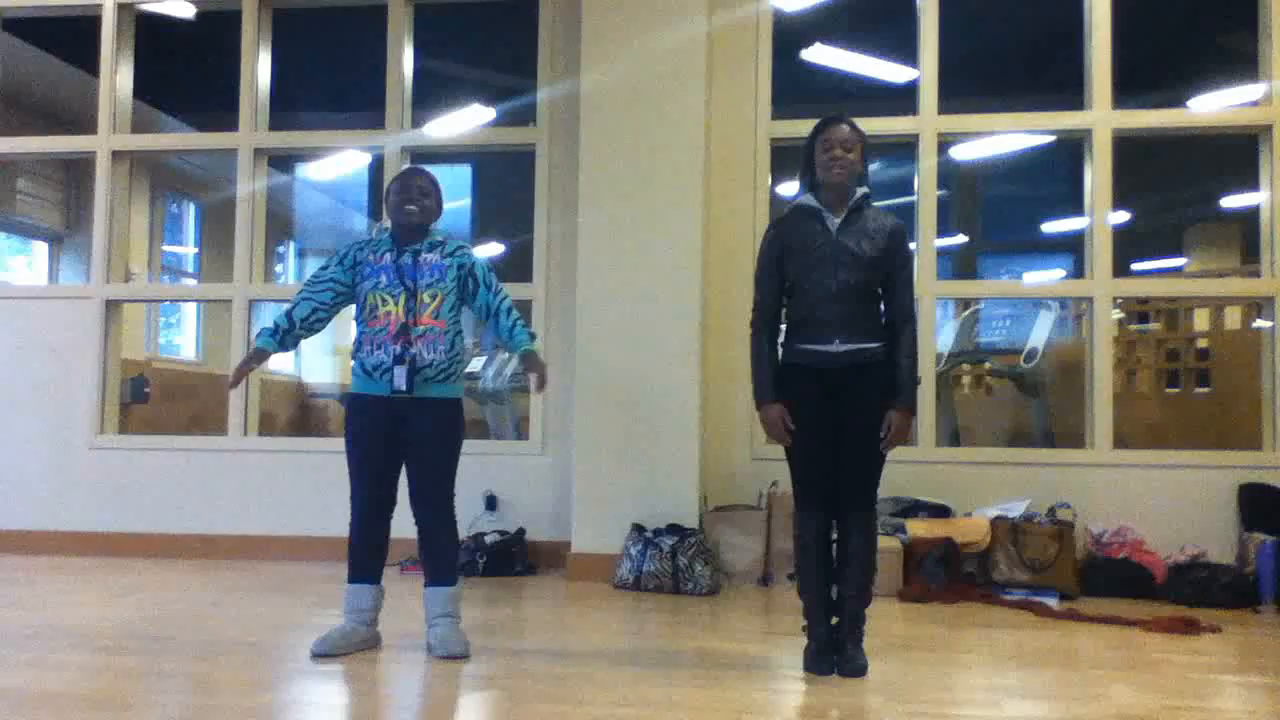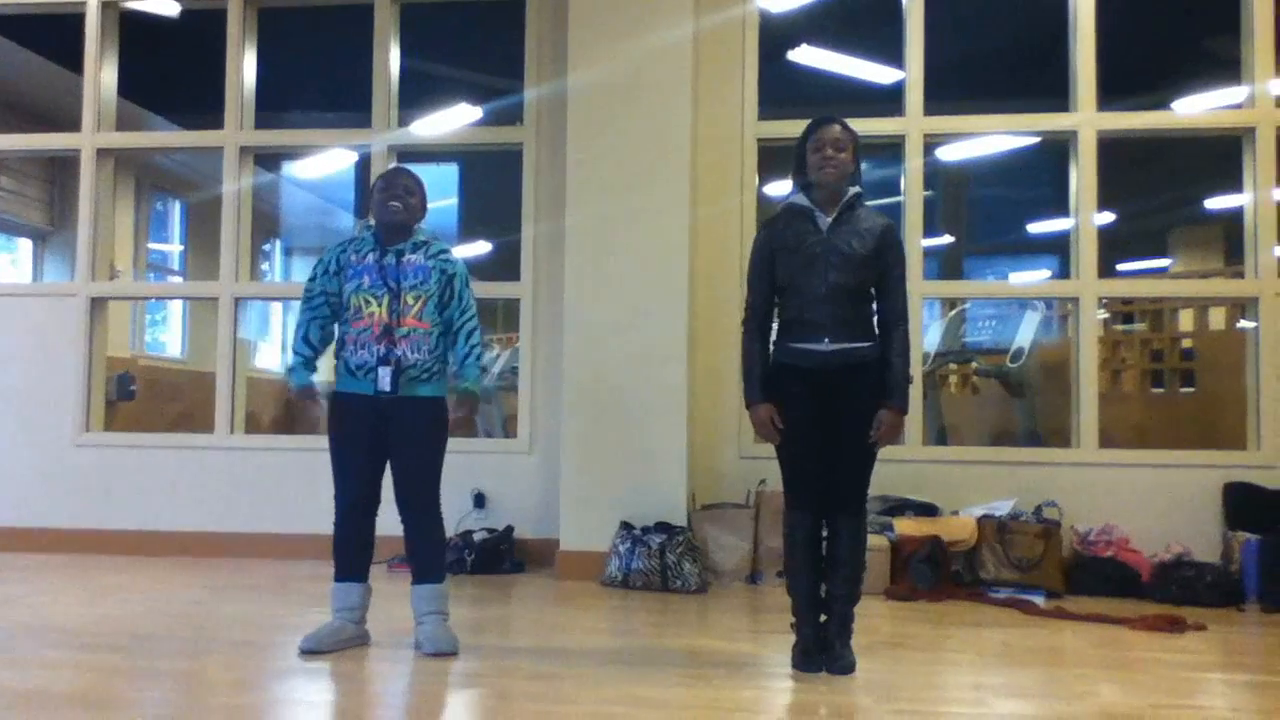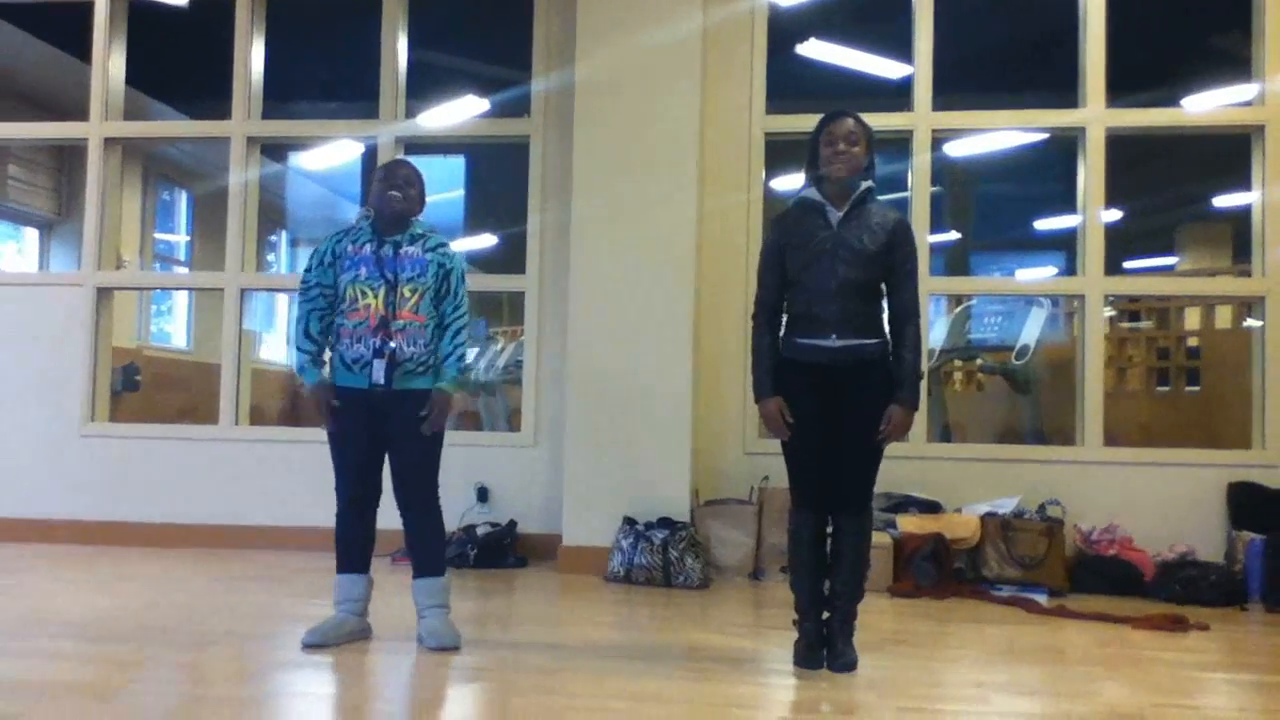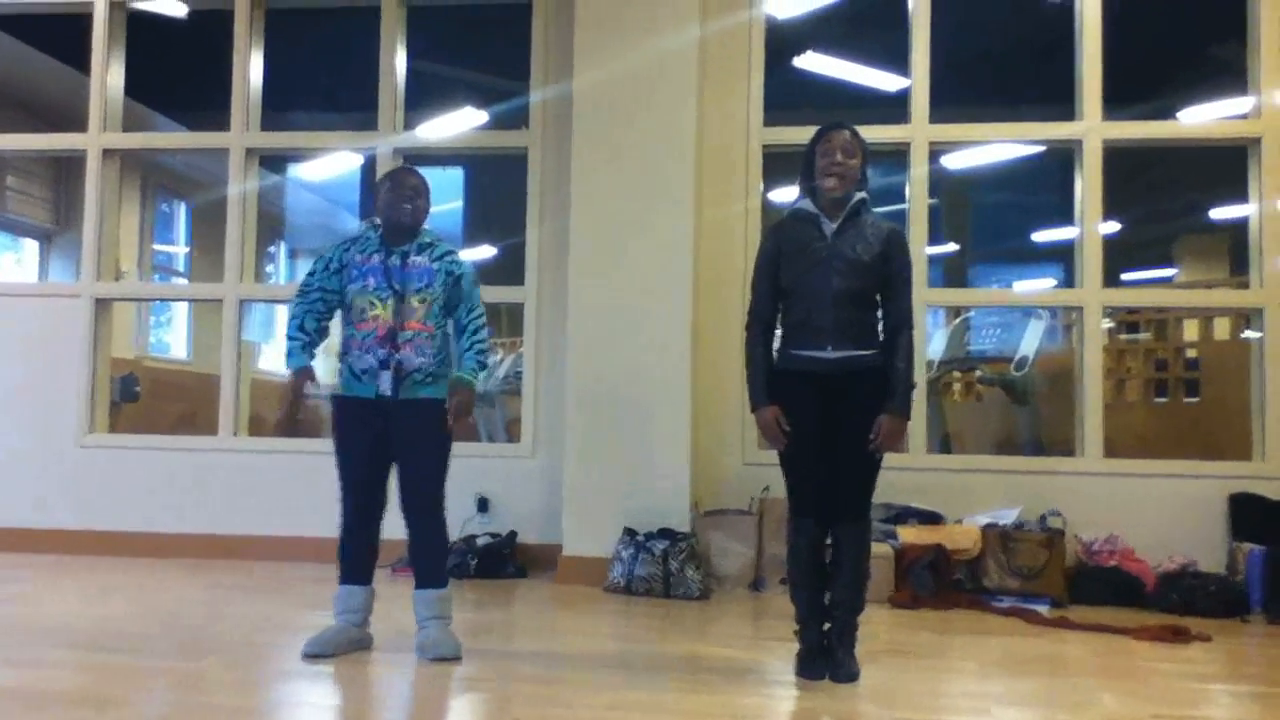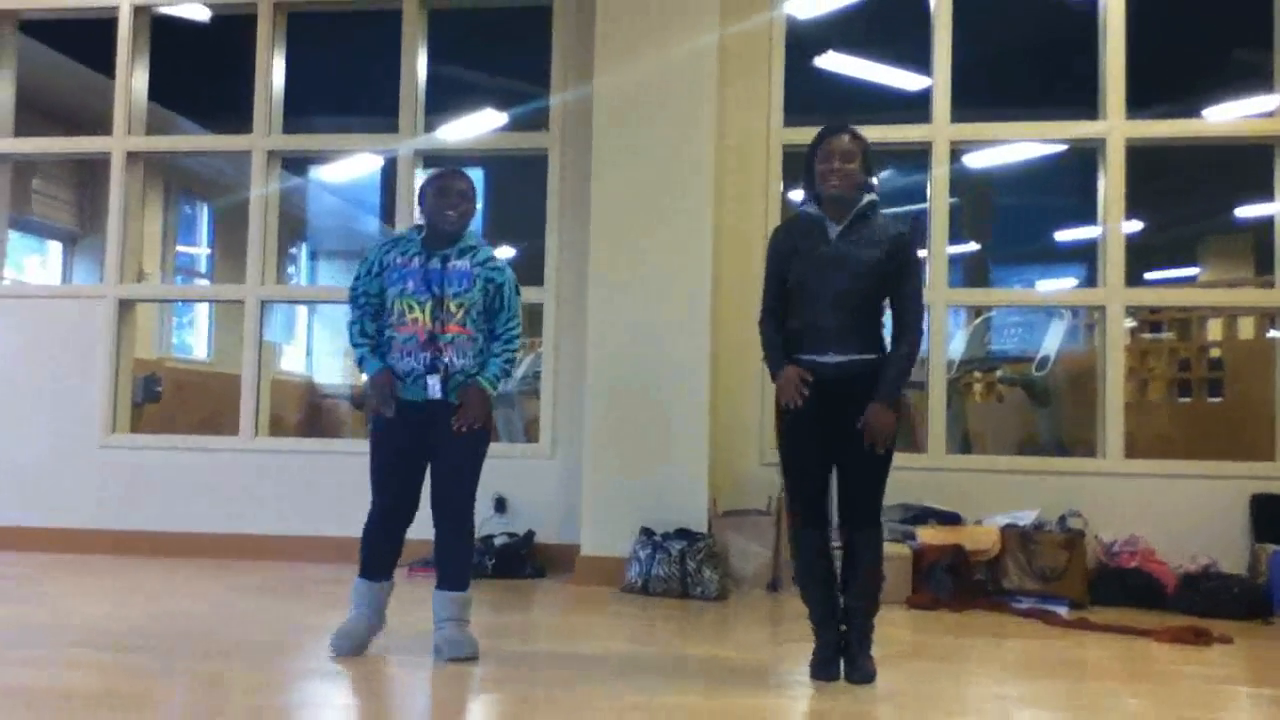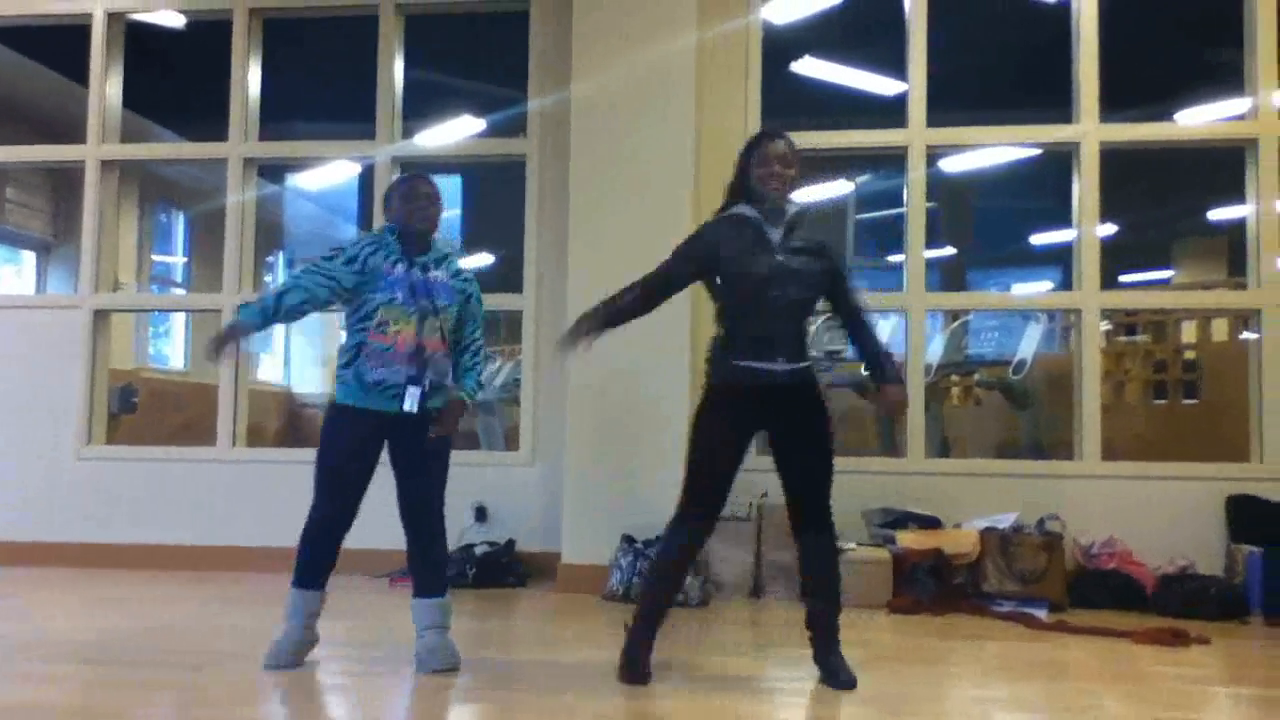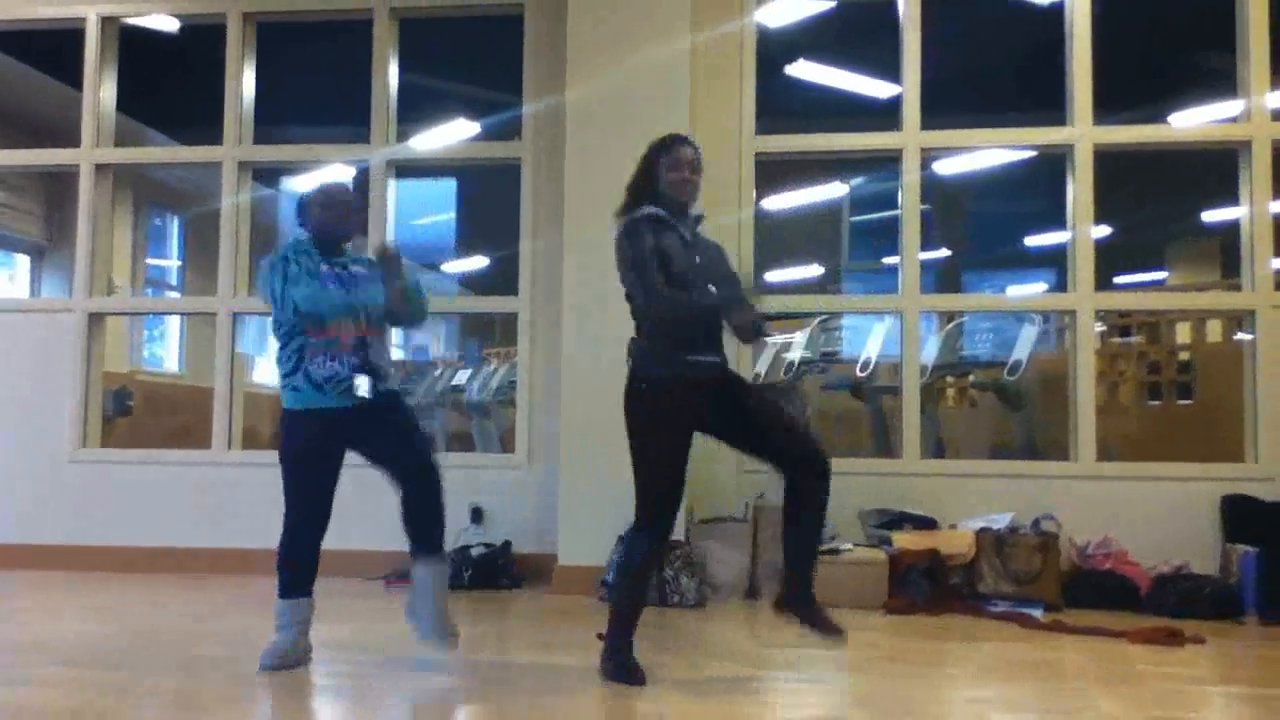
dt=0.4s
person 1, frame 1
left shoulder: (886, 230)
right shoulder: (785, 230)
left elbow: (902, 320)
right elbow: (765, 320)
left wrist: (904, 400)
right wrist: (766, 396)
left hip: (867, 379)
right hip: (804, 379)
left knee: (858, 508)
right knee: (812, 507)
left ankle: (850, 635)
right ankle: (819, 633)
person 1, frame 2
left shoulder: (879, 230)
right shoulder: (777, 230)
left elbow: (894, 320)
right elbow: (756, 319)
left wrist: (895, 399)
right wrist: (756, 395)
left hip: (858, 378)
right hip: (794, 379)
left knee: (848, 506)
right knee: (802, 505)
left ankle: (838, 633)
right ankle: (806, 631)
person 1, frame 3
left shoulder: (889, 225)
right shoulder: (788, 223)
left elbow: (905, 316)
right elbow: (766, 312)
left wrist: (906, 395)
right wrist: (765, 389)
left hip: (865, 375)
right hip: (801, 373)
left knee: (852, 504)
right knee: (807, 503)
left ankle: (842, 629)
right ankle: (808, 628)
person 1, frame 4
left shoulder: (885, 236)
right shoulder: (783, 234)
left elbow: (900, 327)
right elbow: (760, 323)
left wrist: (897, 406)
right wrist: (762, 399)
left hip: (861, 386)
right hip: (797, 385)
left knee: (851, 514)
right knee: (806, 513)
left ankle: (842, 641)
right ankle: (810, 638)
person 1, frame 5
left shoulder: (891, 238)
right shoulder: (789, 236)
left elbow: (908, 327)
right elbow: (773, 318)
left wrist: (888, 398)
right wrist: (780, 368)
left hip: (865, 388)
right hip: (805, 388)
left knee: (861, 518)
right knee: (806, 517)
left ankle: (857, 642)
right ankle: (827, 635)
person 1, frame 6
left shoulder: (814, 249)
right shoulder: (720, 237)
left elbow: (853, 321)
right elbow: (653, 290)
left wrist: (887, 375)
right wrist: (600, 317)
left hip: (796, 391)
right hip: (733, 389)
left knee: (815, 521)
right knee: (696, 518)
left ankle: (826, 646)
right ankle: (639, 641)
person 1, frame 7
left shoulder: (709, 248)
right shoulder: (640, 235)
left elbow: (744, 324)
right elbow: (661, 309)
left wrist: (746, 315)
right wrist: (725, 309)
left hip: (714, 380)
right hip: (660, 386)
left knee: (809, 464)
right knee: (655, 517)
left ankle: (798, 593)
right ankle: (616, 646)
person 2, frame 1
left shoulder: (460, 260)
right shoulder: (359, 256)
left elbow: (496, 304)
right elbow: (315, 301)
left wrist: (526, 348)
right wrist: (268, 342)
left hip: (437, 401)
right hip: (371, 400)
left knee: (435, 508)
right knee: (368, 508)
left ankle: (444, 621)
right ankle: (360, 620)
person 2, frame 2
left shoulder: (442, 261)
right shoulder: (341, 257)
left elbow: (463, 325)
right elbow: (315, 317)
left wrist: (471, 383)
right wrist: (302, 375)
left hip: (420, 401)
right hip: (353, 399)
left knee: (421, 507)
right knee: (352, 506)
left ankle: (432, 619)
right ankle: (348, 617)
person 2, frame 3
left shoulder: (440, 255)
right shoulder: (338, 248)
left elbow: (455, 322)
right elbow: (312, 312)
left wrist: (446, 384)
right wrist: (313, 374)
left hip: (416, 393)
right hip: (351, 392)
left knee: (420, 499)
right knee: (353, 499)
left ankle: (433, 612)
right ankle: (350, 611)
person 2, frame 4
left shoulder: (448, 263)
right shoulder: (346, 256)
left elbow: (472, 324)
right elbow: (309, 308)
left wrist: (466, 378)
right wrist: (300, 364)
left hip: (425, 403)
right hip: (358, 401)
left knee: (424, 509)
right knee: (359, 509)
left ankle: (434, 622)
right ankle: (352, 621)
person 2, frame 5
left shoulder: (491, 268)
right shoulder: (387, 256)
left elbow: (507, 335)
right elbow: (362, 315)
left wrist: (485, 384)
right wrist: (375, 369)
left hip: (462, 405)
right hip: (400, 402)
left knee: (454, 511)
right knee: (390, 506)
left ankle: (451, 621)
right ankle: (367, 608)
person 2, frame 6
left shoulder: (458, 277)
right shoulder: (364, 257)
left elbow: (472, 346)
right elbow: (306, 287)
left wrist: (462, 395)
right wrist: (250, 317)
left hip: (426, 414)
right hip: (356, 408)
left knee: (425, 520)
right knee: (330, 514)
left ankle: (433, 632)
right ankle: (299, 627)
person 2, frame 7
left shoulder: (367, 267)
right shoulder: (286, 264)
left elbow: (412, 314)
right elbow: (306, 304)
left wrist: (396, 279)
right wrist: (376, 296)
left hip: (371, 397)
right hip: (311, 405)
left knee: (423, 480)
right knee: (305, 518)
left ankle: (428, 596)
right ankle: (292, 633)
